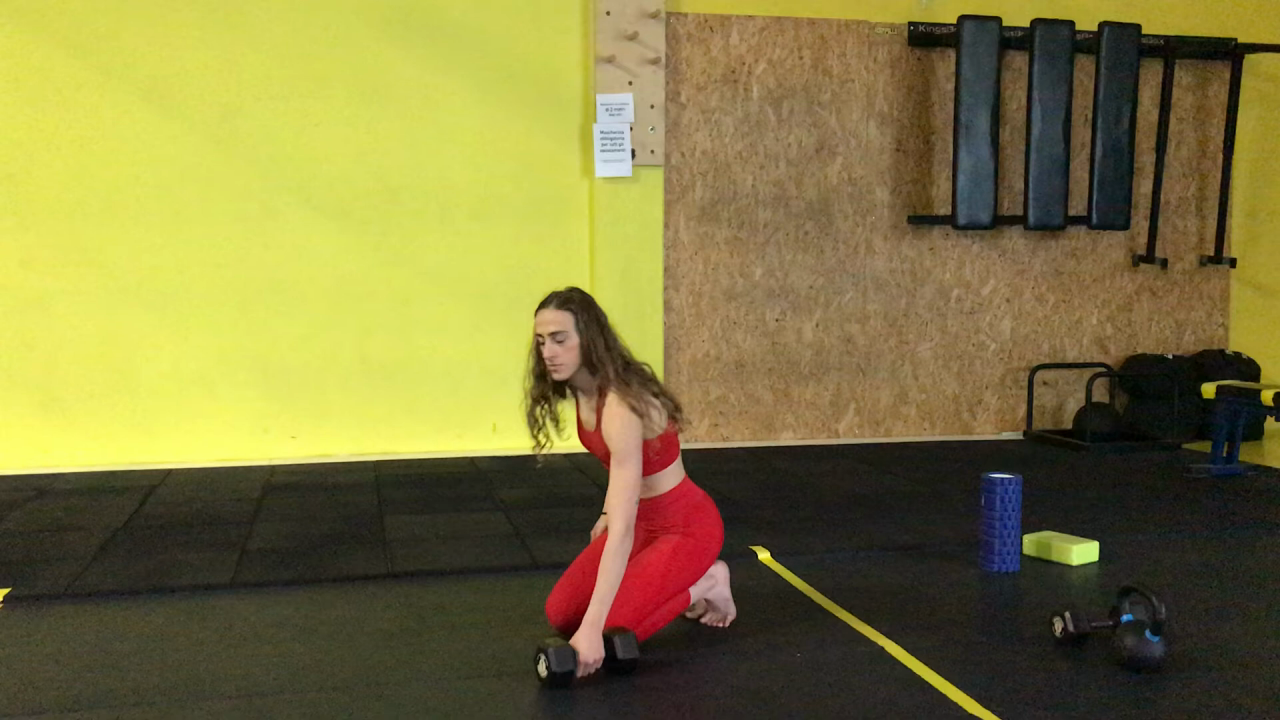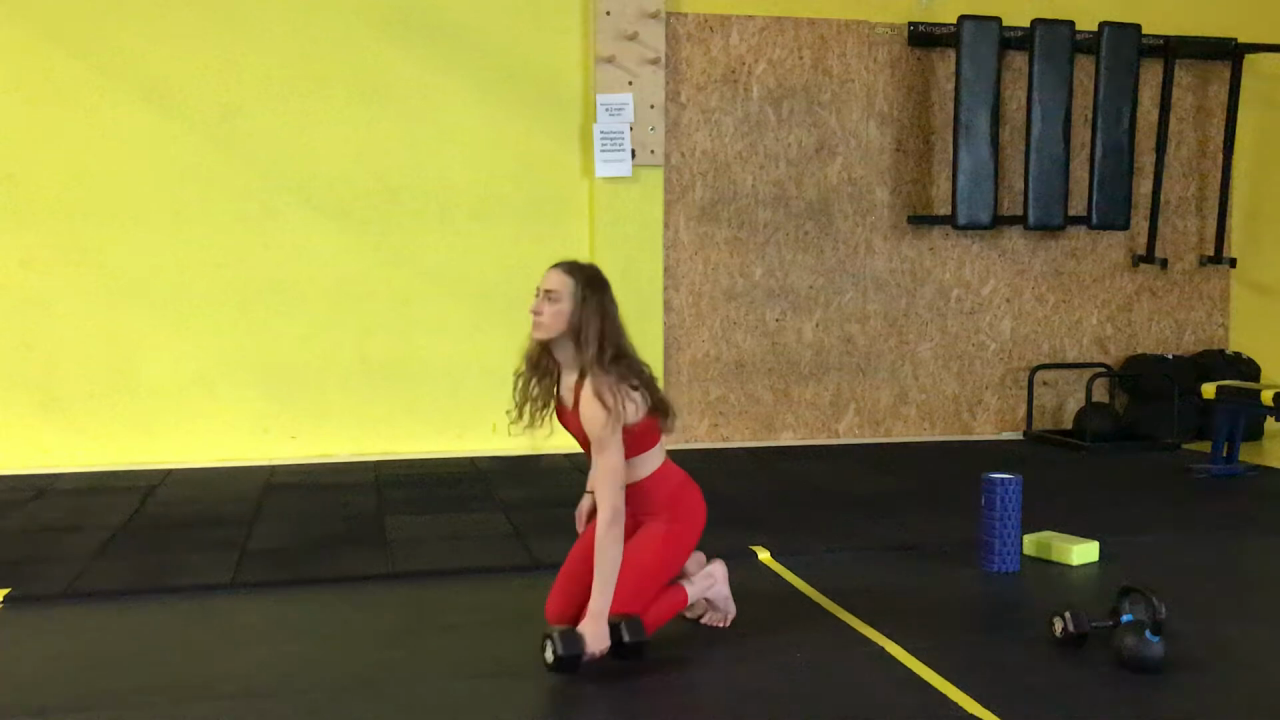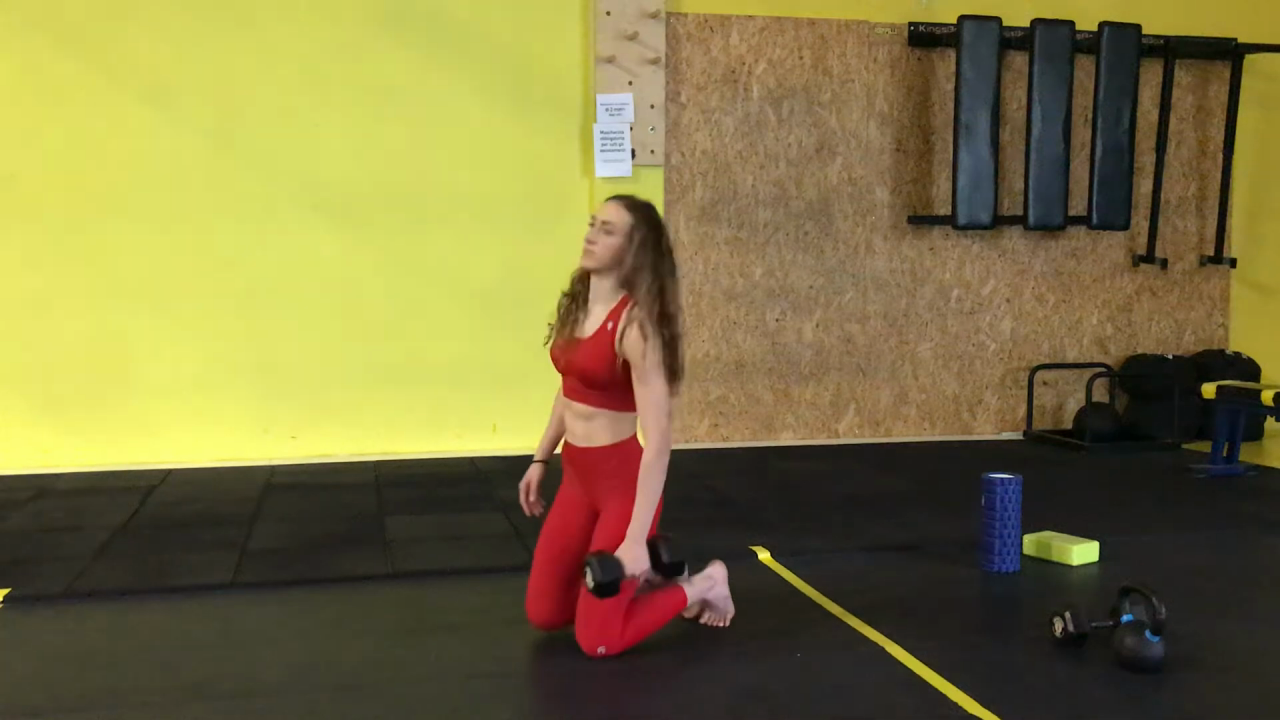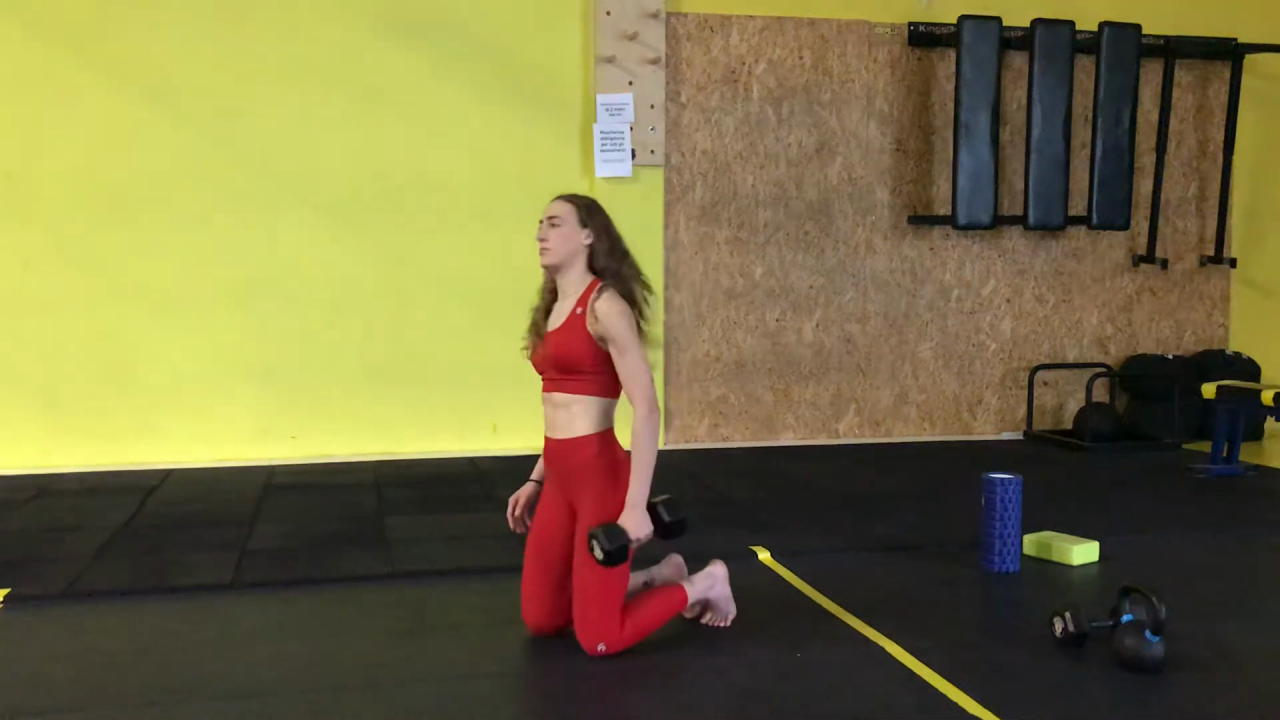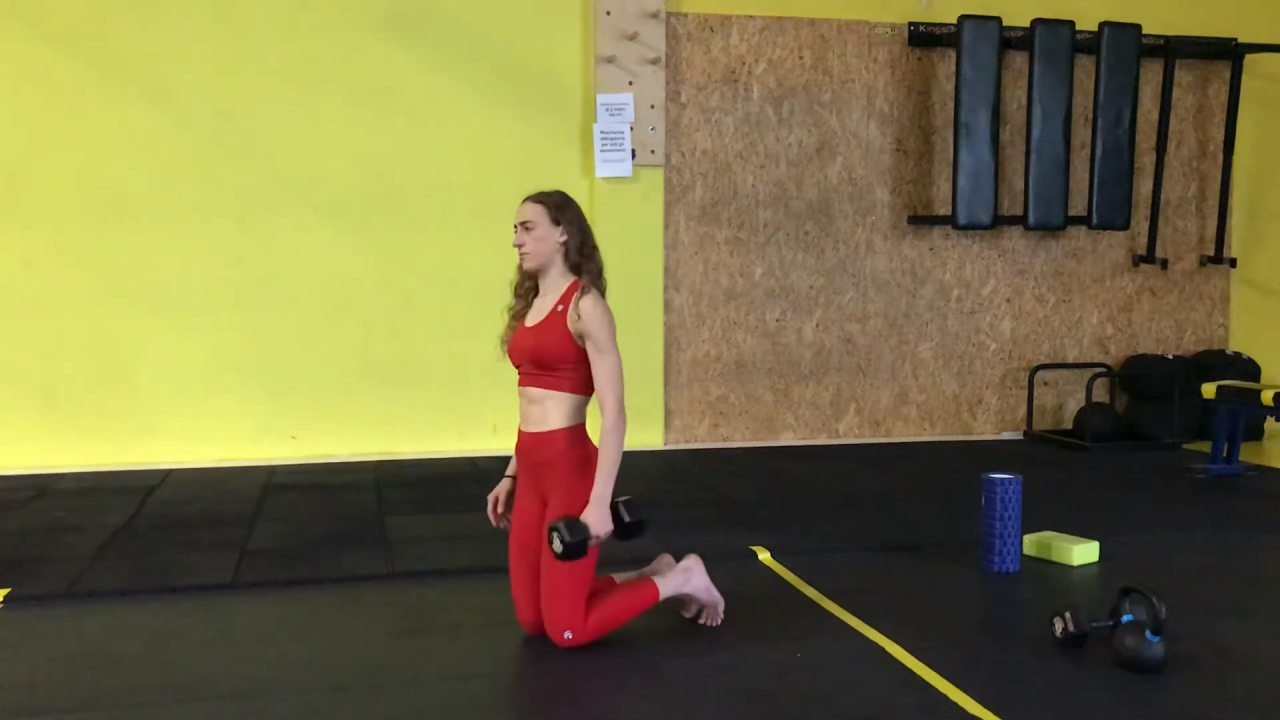
dt=0.4s
person 1, frame 1
left shoulder: (620, 406)
right shoulder: (582, 387)
left elbow: (623, 527)
left wrist: (592, 627)
right wrist: (607, 512)
left hip: (687, 529)
right hip: (644, 521)
left knee: (605, 634)
right knee: (560, 614)
left ankle: (705, 584)
right ankle: (669, 581)
person 1, frame 2
left shoulder: (598, 391)
right shoulder: (557, 366)
left elbow: (613, 516)
left wrist: (598, 617)
right wrist: (590, 493)
left hip: (667, 509)
right hip: (628, 504)
left knee: (598, 639)
right knee: (559, 617)
left ankle: (703, 584)
right ankle: (678, 569)
person 1, frame 3
left shoulder: (635, 324)
right shoulder: (577, 305)
left elbow: (658, 438)
left wrist: (636, 537)
right wrist: (540, 459)
left hip: (623, 479)
right hip: (576, 477)
left knee: (598, 640)
right knee: (543, 615)
left ankle: (703, 585)
right ankle: (656, 575)
person 1, frame 4
left shoulder: (605, 305)
right shoulder: (554, 307)
left elbow: (647, 410)
left wrist: (637, 504)
right wrist: (536, 479)
left hip: (599, 471)
right hip: (561, 475)
left knee: (599, 638)
right knee: (539, 619)
left ankle: (703, 583)
right ankle: (657, 576)
person 1, frame 5
left shoulder: (585, 306)
right shoulder: (530, 304)
left elbow: (614, 413)
left wrist: (601, 502)
right wrist: (510, 476)
left hip: (572, 468)
right hip: (533, 470)
left knee: (567, 629)
right knee: (533, 620)
left ankle: (680, 579)
right ankle: (653, 574)
